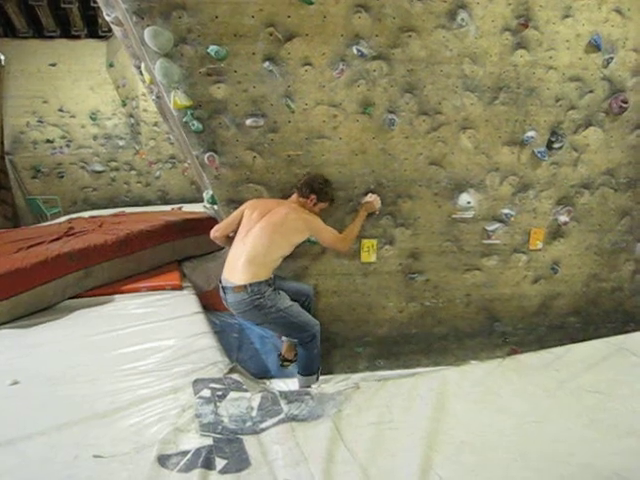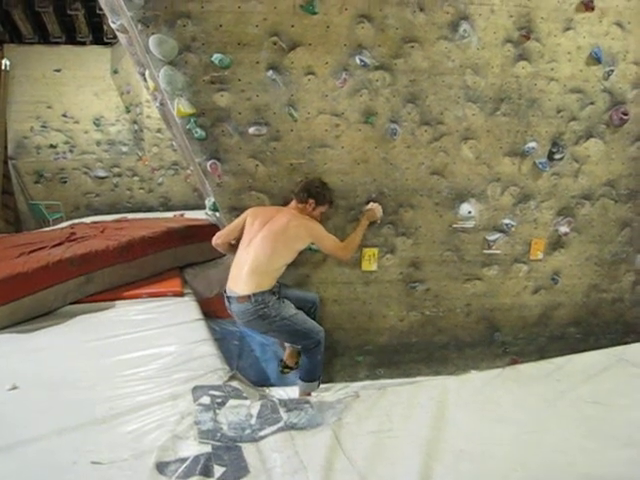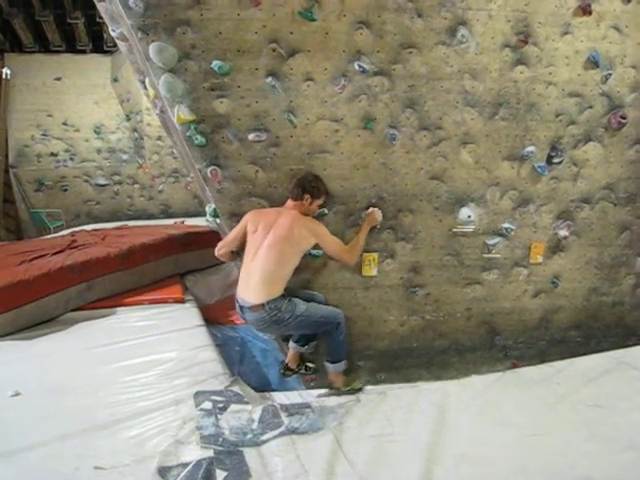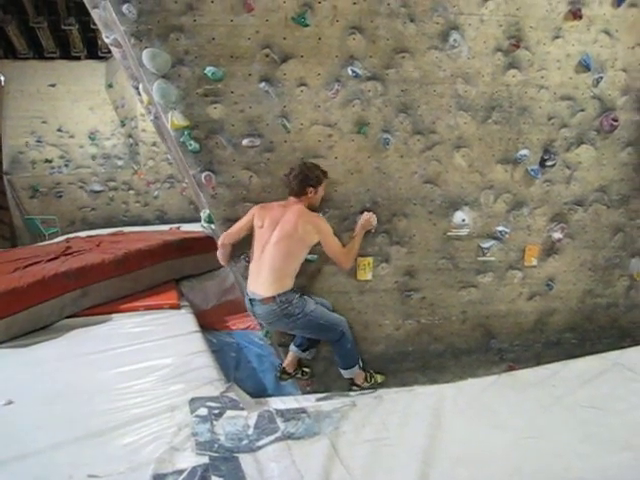
dt=0.7s
person 1, frame 1
left shoulder: (255, 203)
right shoulder: (305, 218)
left elbow: (217, 234)
right elbow: (343, 244)
right wrist: (364, 211)
left hip: (227, 290)
right hip: (250, 296)
left knee: (305, 294)
right knee: (311, 331)
left ankle: (289, 349)
right ankle: (305, 391)
person 1, frame 2
left shoulder: (256, 211)
right shoulder: (306, 225)
left elbow: (218, 242)
right elbow: (345, 252)
right wrist: (366, 220)
left hip: (232, 299)
right hip: (254, 305)
left knee: (310, 302)
right knee: (315, 337)
left ankle: (290, 357)
right ankle: (305, 398)
person 1, frame 3
left shoulder: (255, 215)
right shoulder: (310, 226)
left elbow: (221, 251)
right elbow: (349, 258)
left wrist: (239, 257)
right wrist: (367, 225)
left hip: (243, 306)
right hip: (267, 313)
left knee: (317, 302)
right knee: (335, 319)
left ankle: (292, 361)
right ankle: (337, 380)
person 1, frame 4
left shoulder: (261, 210)
right shoulder: (314, 222)
left elbow: (224, 241)
right elbow: (345, 262)
left wrist: (224, 260)
right wrist: (361, 230)
left hip: (252, 301)
right hip: (276, 306)
left knee: (322, 311)
right knee: (339, 327)
left ankle: (290, 365)
right ankle: (358, 377)
